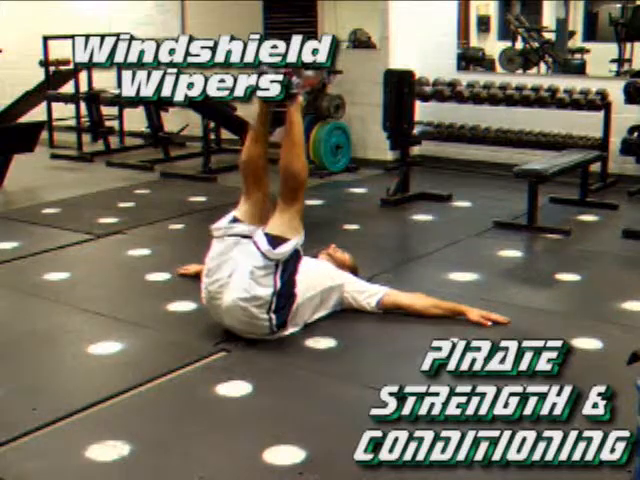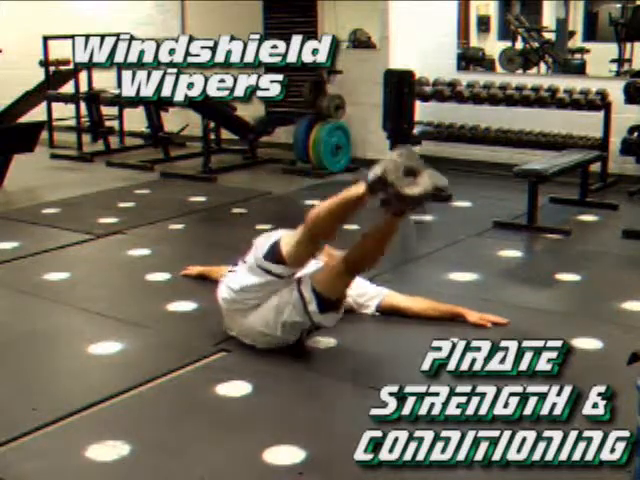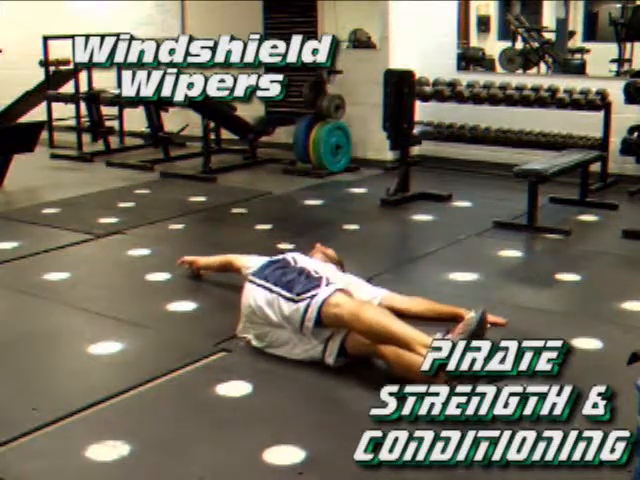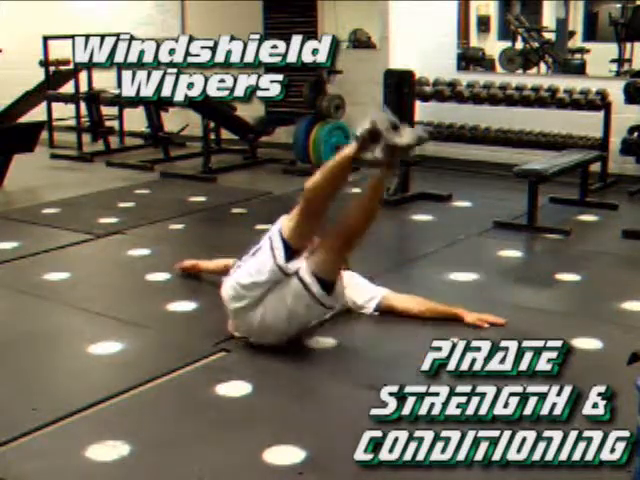
dt=1s
person 1, frame 1
left shoulder: (342, 282)
right shoulder: (299, 268)
left elbow: (406, 300)
left wrist: (465, 310)
left hip: (255, 308)
right hip: (222, 290)
left knee: (291, 196)
right knee: (255, 189)
right ankle: (268, 98)
person 1, frame 2
left shoulder: (347, 287)
right shoulder: (295, 264)
left elbow: (406, 303)
right elbow: (237, 270)
left wrist: (462, 312)
right wrist: (204, 269)
left hip: (271, 326)
right hip: (242, 298)
left knee: (351, 263)
right knee: (311, 233)
left ankle: (395, 205)
right ankle: (371, 185)
person 1, frame 3
left shoulder: (350, 283)
right shoulder: (287, 263)
left elbow: (405, 304)
right elbow: (233, 260)
left wrist: (460, 313)
left hip: (300, 336)
left knee: (382, 345)
right knee: (347, 308)
right ankle: (435, 348)
person 1, frame 4
left shoulder: (344, 281)
right shoulder: (287, 254)
left elbow: (403, 303)
right elbow: (234, 262)
left wrist: (460, 314)
left hip: (274, 319)
right hip: (245, 294)
left knee: (342, 236)
right knee: (309, 209)
right ankle: (359, 148)
